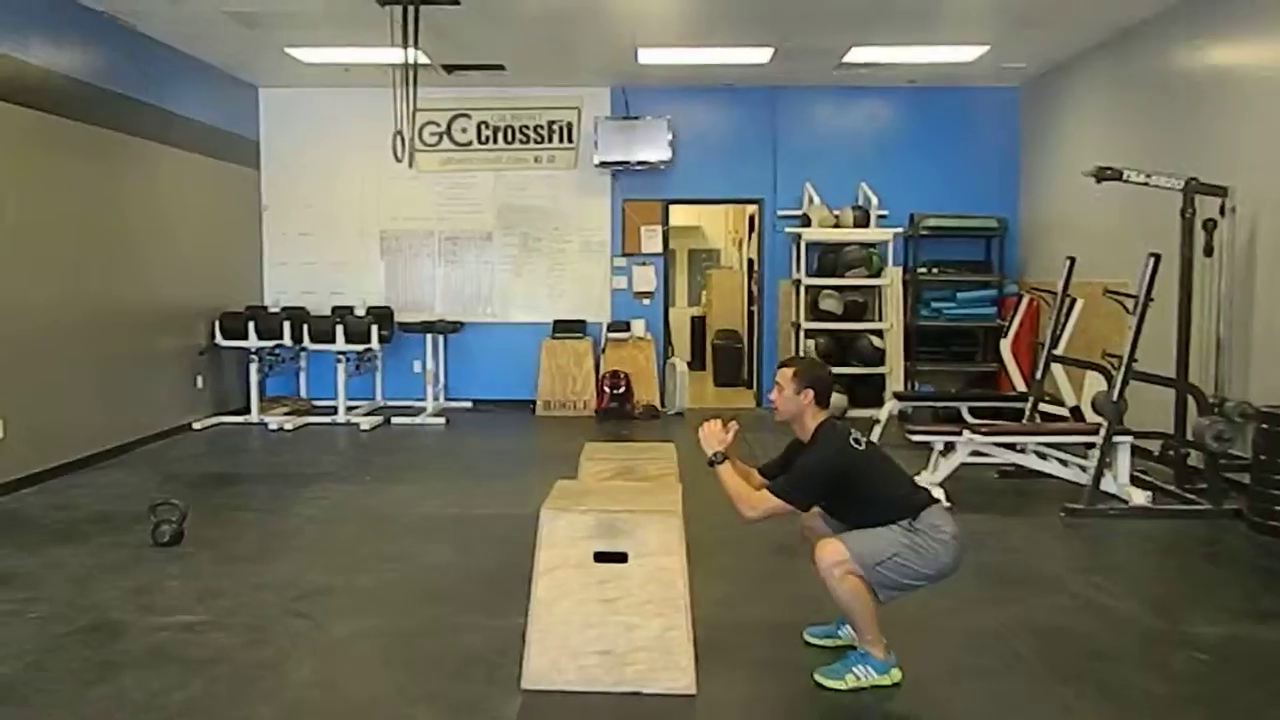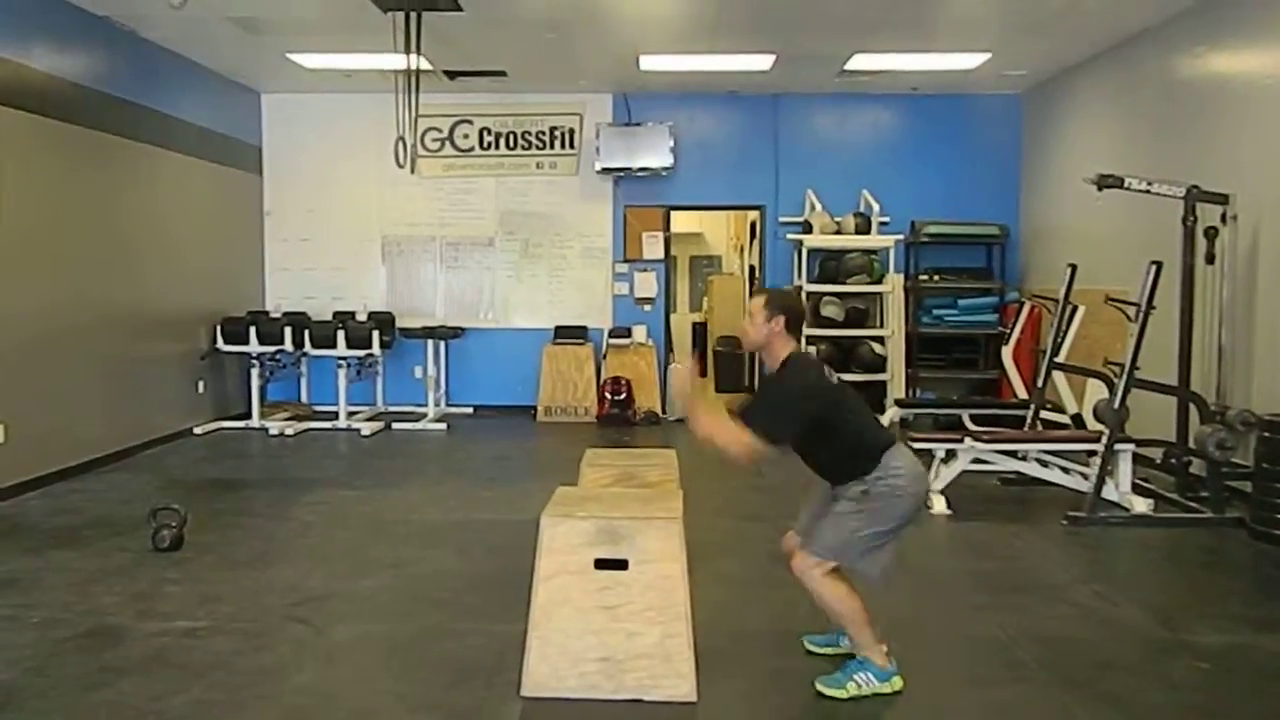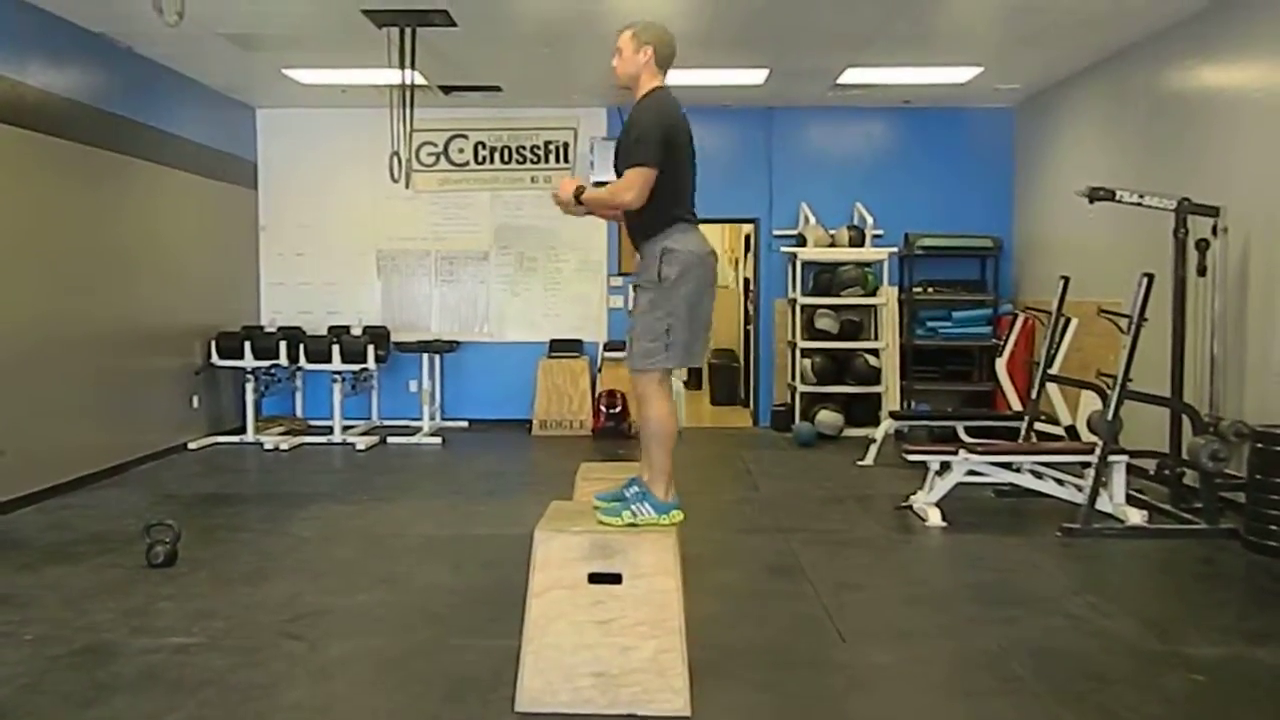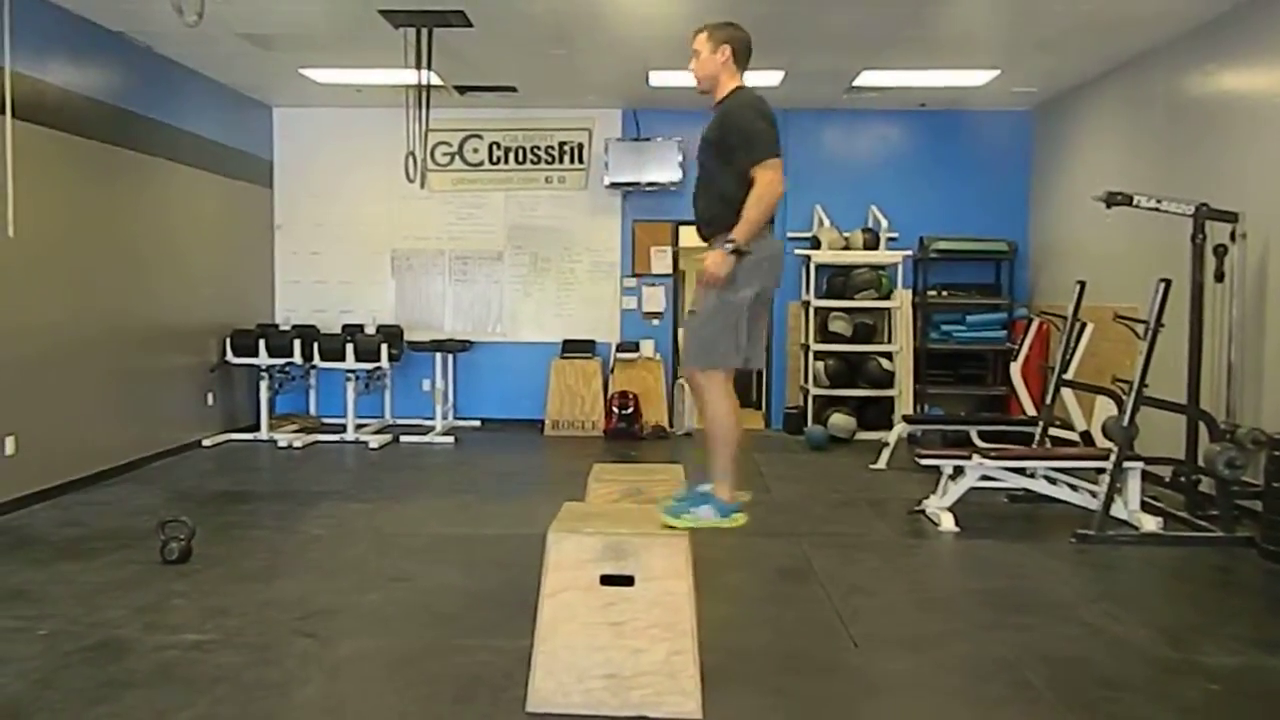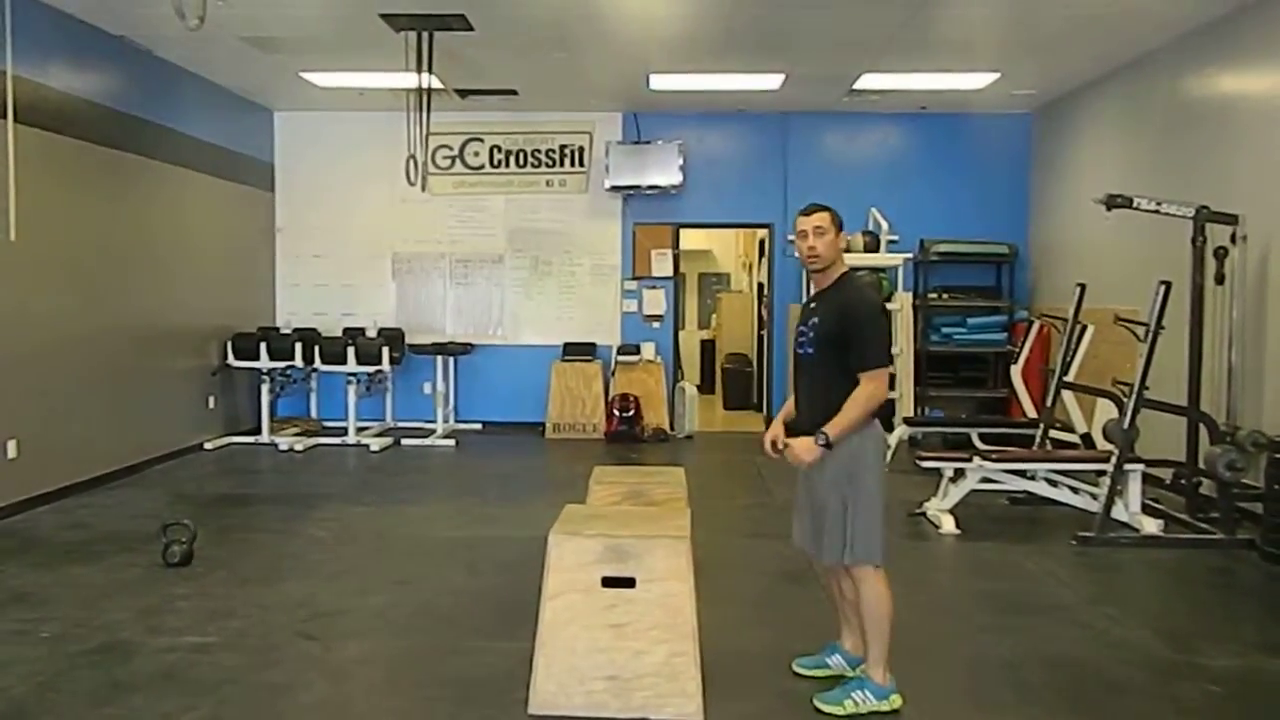
dt=1s
person 1, frame 1
left shoulder: (826, 456)
right shoulder: (815, 442)
left elbow: (753, 508)
right elbow: (758, 482)
left wrist: (716, 457)
right wrist: (725, 454)
left hip: (931, 540)
right hip: (908, 525)
left knee: (831, 557)
right knee: (814, 523)
left ankle: (877, 658)
right ankle: (858, 624)
person 1, frame 2
left shoulder: (792, 385)
right shoulder: (789, 376)
left elbow: (742, 446)
right elbow: (748, 428)
left wrist: (690, 399)
right wrist: (700, 409)
left hip: (891, 481)
right hip: (870, 474)
left knee: (809, 564)
right knee: (797, 545)
left ankle: (877, 665)
right ankle: (855, 635)
person 1, frame 3
left shoulder: (650, 113)
right shoulder: (655, 112)
left elbow: (632, 193)
left wrist: (578, 195)
right wrist: (587, 200)
left hip: (671, 255)
right hip: (669, 253)
left knee: (648, 377)
right knee: (647, 374)
left ankle: (659, 498)
right ankle: (650, 482)
person 1, frame 4
left shoulder: (742, 111)
right shoulder: (731, 112)
left elbow: (770, 183)
left wrist: (730, 247)
left hip: (742, 255)
right hip: (734, 253)
left knee: (709, 372)
right knee: (700, 370)
left ankle: (721, 496)
right ankle: (714, 484)
person 1, frame 5
left shoulder: (859, 303)
right shoulder: (814, 301)
left elbow: (875, 387)
left wrist: (820, 439)
right wrist: (783, 420)
left hip: (848, 444)
right hip: (821, 444)
left knee: (861, 561)
right knee: (827, 556)
right ankle: (851, 649)
